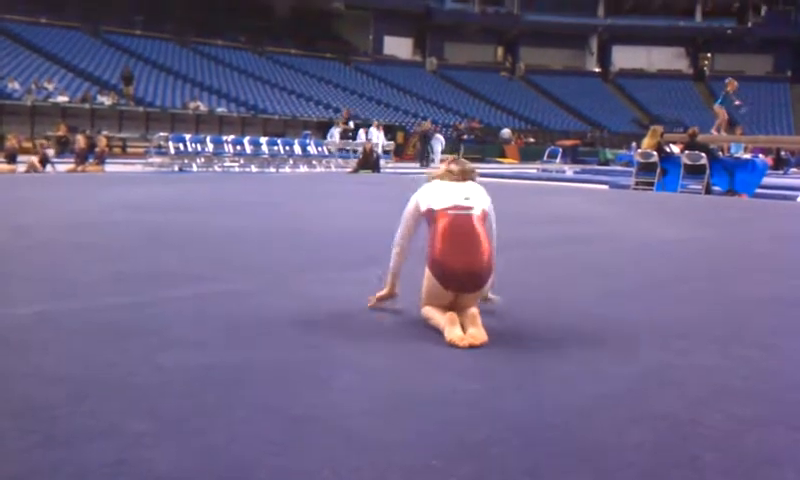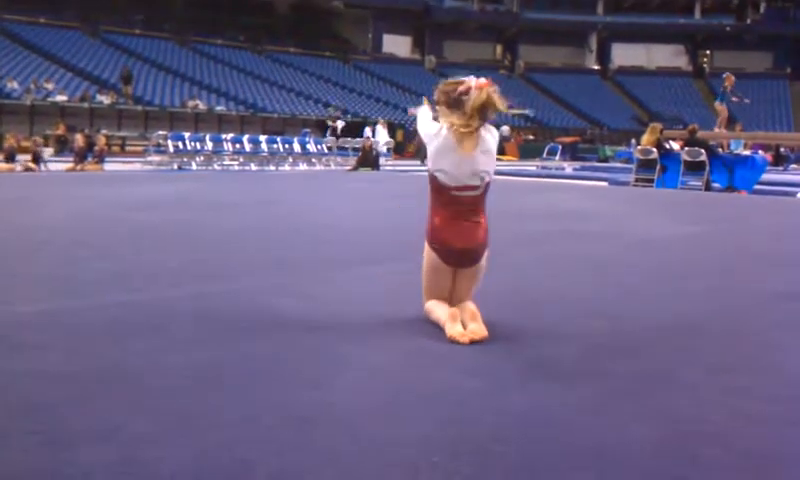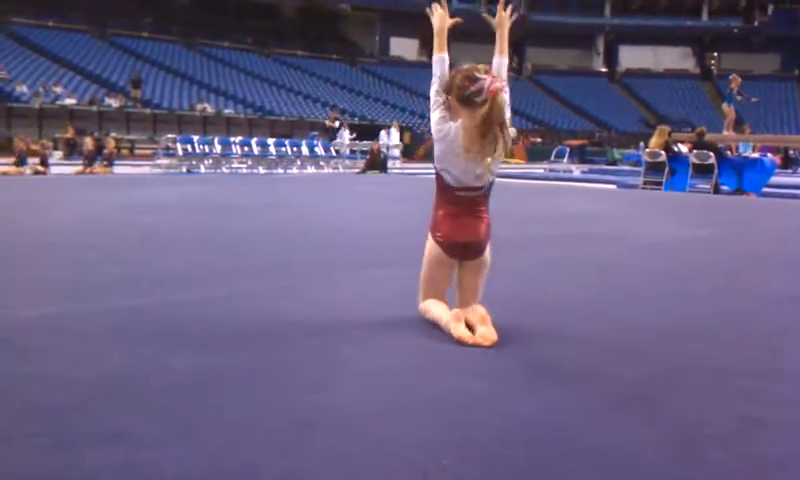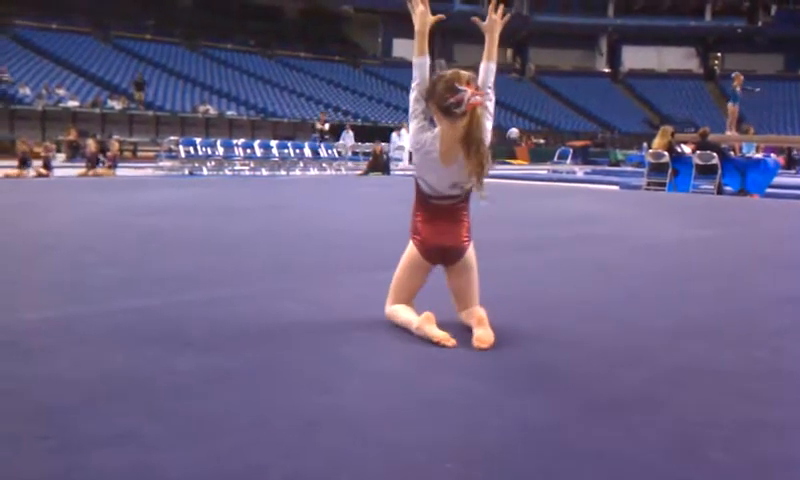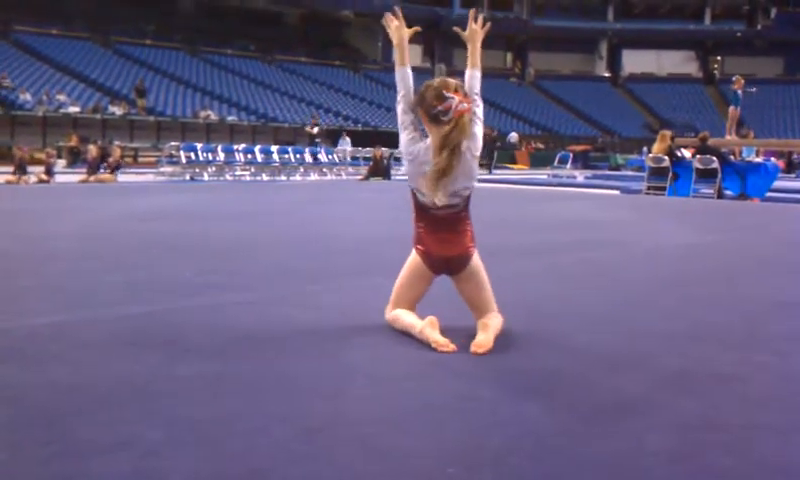
dt=0.3s
person 1, frame 1
left shoulder: (425, 191)
right shoulder: (481, 192)
left elbow: (400, 246)
left wrist: (390, 287)
right wrist: (485, 289)
left hip: (443, 259)
right hip: (479, 263)
left knee: (430, 307)
right knee: (466, 307)
left ankle: (448, 323)
right ankle: (472, 317)
person 1, frame 2
left shoulder: (435, 132)
right shoulder: (490, 136)
left wrist: (423, 111)
left hip: (442, 234)
right hip: (476, 236)
left knee: (434, 301)
right knee: (462, 300)
left ankle: (447, 318)
right ankle: (469, 315)
person 1, frame 3
left shoulder: (444, 132)
right shoulder: (499, 134)
left elbow: (438, 84)
right elbow: (500, 84)
left wrist: (439, 32)
right wrist: (502, 34)
left hip: (444, 229)
right hip: (478, 231)
left knee: (429, 301)
right knee: (468, 305)
left ankle: (451, 320)
right ankle: (477, 317)
person 1, frame 4
left shoulder: (422, 140)
right shoulder: (479, 139)
left elbow: (418, 86)
right elbow: (487, 90)
left wrist: (421, 31)
right wrist: (492, 37)
left hip: (424, 236)
right hip: (459, 237)
left knee: (395, 306)
right knee: (468, 307)
left ankle: (421, 323)
right ankle: (478, 319)
person 1, frame 5
left shoulder: (414, 151)
right shoulder: (471, 149)
left elbow: (403, 100)
right elbow: (475, 97)
left wrist: (400, 45)
right wrist: (474, 46)
left hip: (427, 247)
right hip: (462, 247)
left knee: (395, 312)
right knee: (492, 315)
left ankle: (422, 327)
right ankle: (487, 328)
